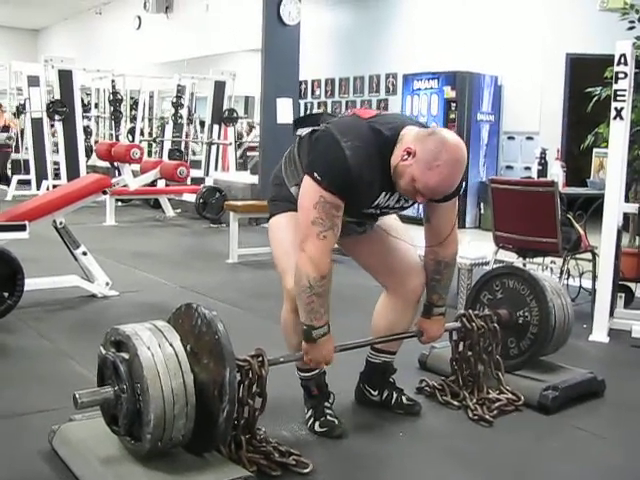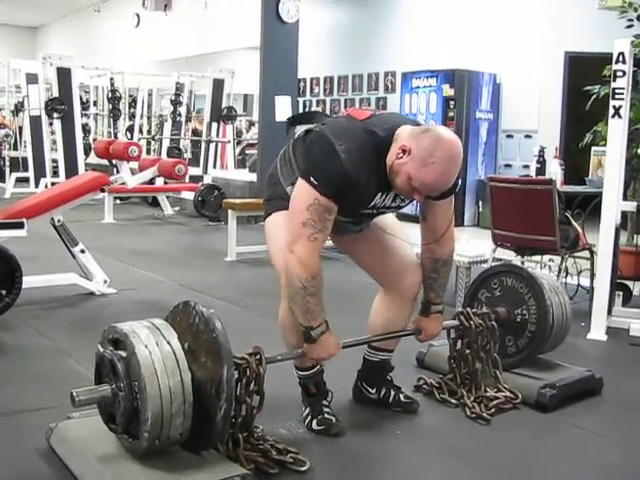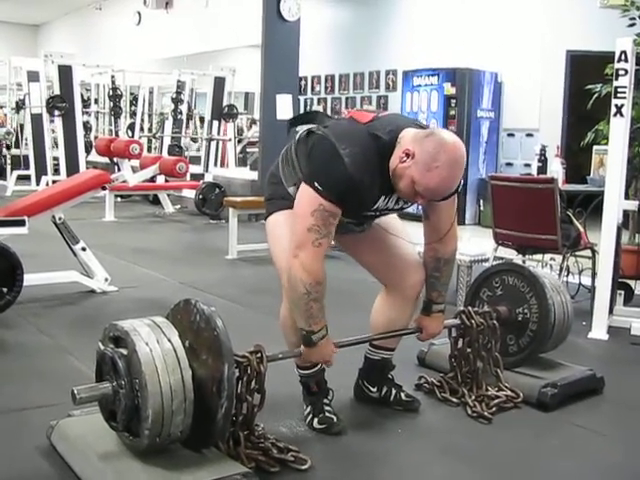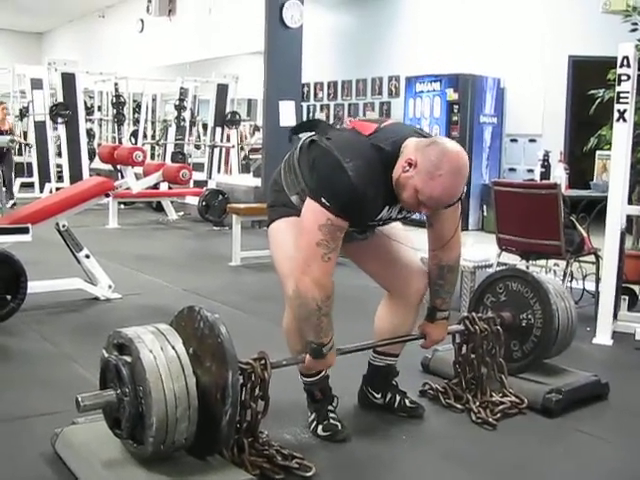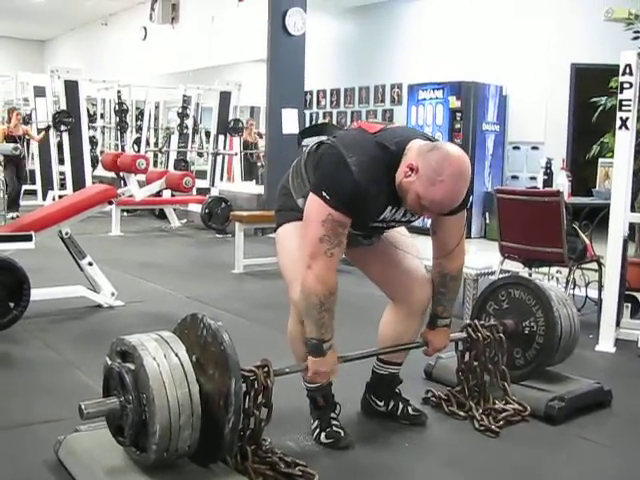
dt=0.5s
person 1, frame 1
left shoulder: (440, 168)
right shoulder: (345, 154)
left elbow: (442, 242)
right elbow: (314, 252)
left wrist: (435, 311)
right wrist: (317, 335)
left hip: (363, 208)
right hip: (297, 195)
left knee: (411, 280)
right knee: (299, 288)
left ankle: (375, 381)
right ankle: (315, 393)
person 1, frame 2
left shoulder: (435, 165)
right shoulder: (340, 158)
left elbow: (438, 239)
right elbow: (302, 254)
left wrist: (433, 309)
right wrist: (317, 333)
left hip: (358, 205)
right hip: (292, 193)
left knee: (408, 278)
right knee: (296, 287)
left ankle: (373, 379)
right ankle: (312, 392)
person 1, frame 3
left shoulder: (438, 166)
right shoulder: (343, 161)
left elbow: (441, 239)
right elbow: (305, 258)
left wrist: (434, 308)
right wrist: (316, 337)
left hip: (361, 203)
right hip: (294, 192)
left knee: (411, 276)
right knee: (298, 286)
left ankle: (373, 378)
right ankle: (314, 390)
person 1, frame 4
left shoulder: (441, 174)
right shoulder: (348, 175)
left elbow: (445, 247)
right elbow: (312, 275)
left wrist: (439, 315)
right wrist: (321, 349)
left hip: (365, 208)
right hip: (297, 198)
left knee: (413, 282)
right knee: (301, 294)
left ankle: (378, 384)
right ankle: (318, 398)
person 1, frame 5
left shoulder: (446, 180)
right shoulder: (350, 172)
left elbow: (449, 255)
right elbow: (318, 268)
left wrist: (440, 322)
right wrist: (321, 349)
left hip: (371, 216)
right hip: (304, 205)
left knee: (417, 291)
right knee: (304, 298)
left ankle: (381, 392)
right ankle: (321, 405)
